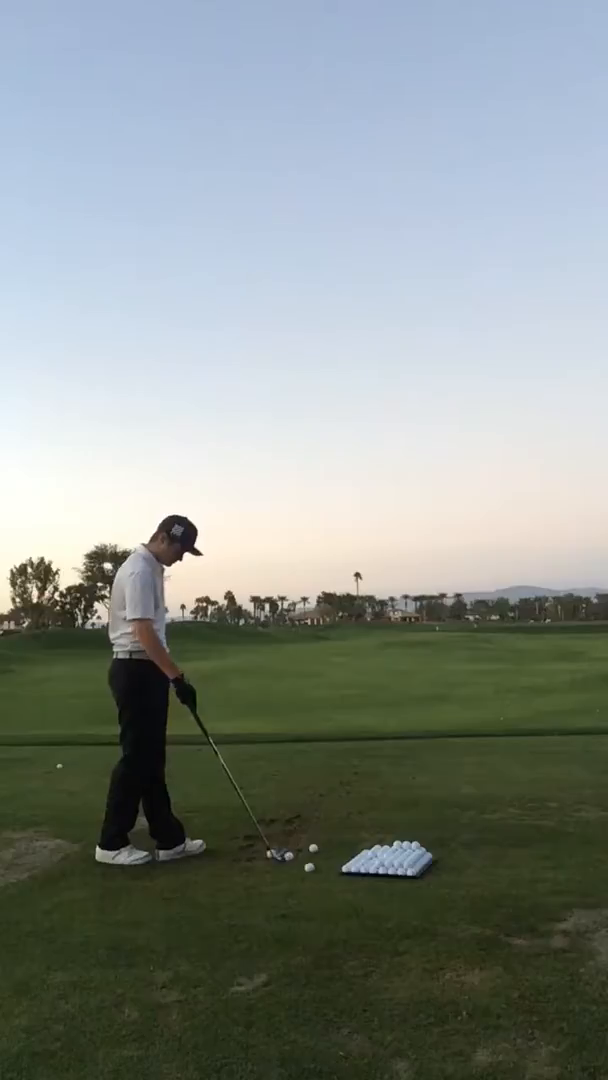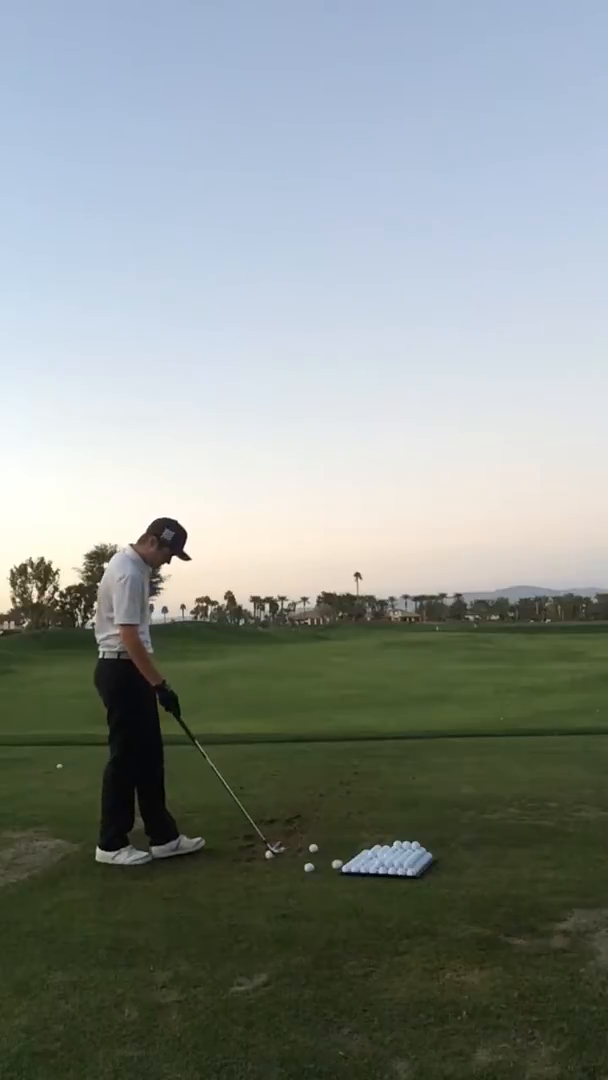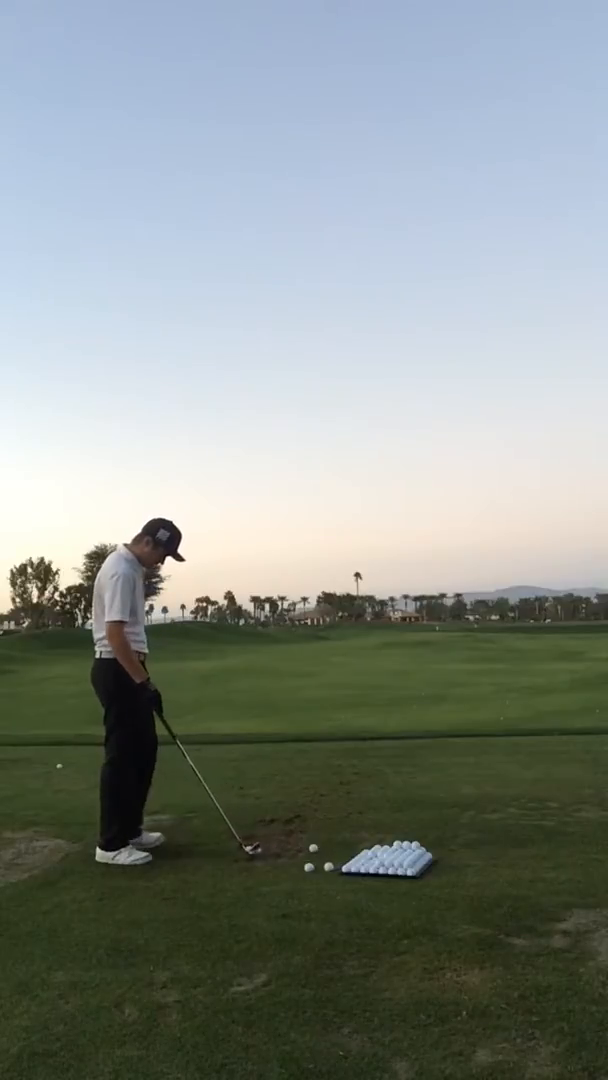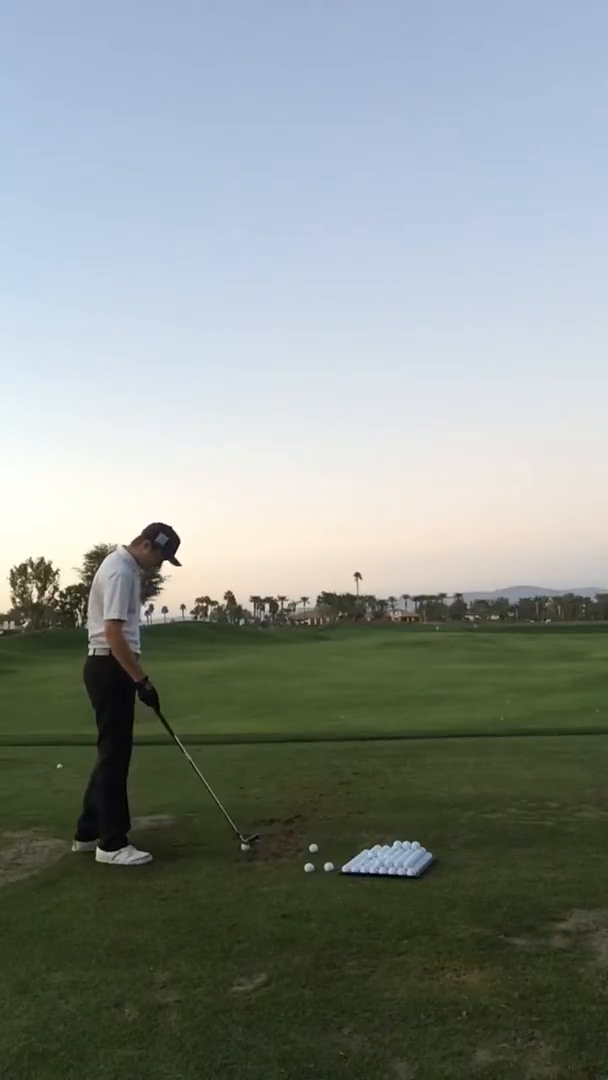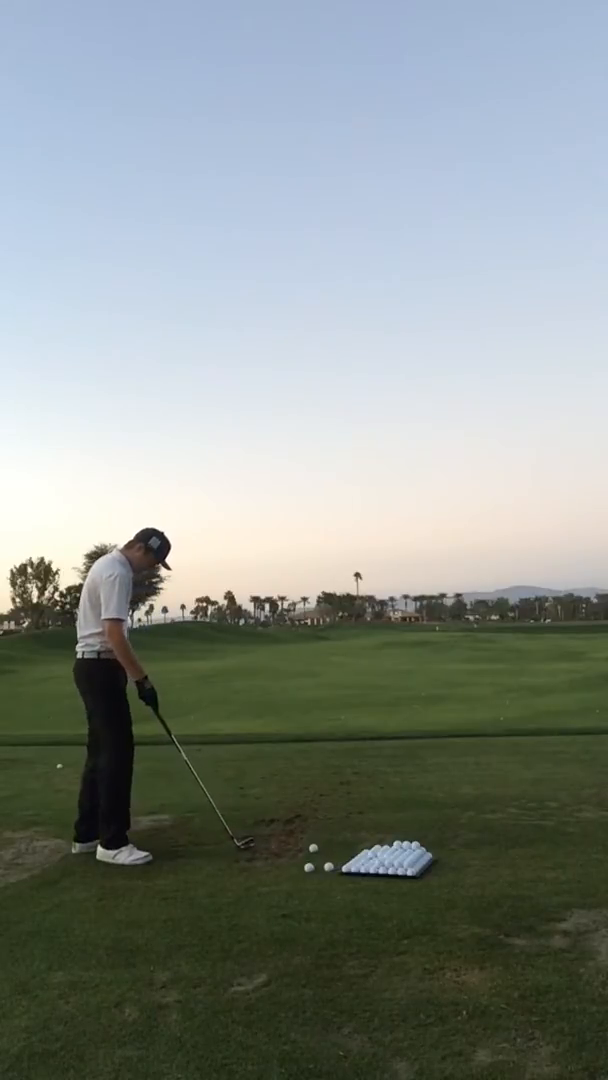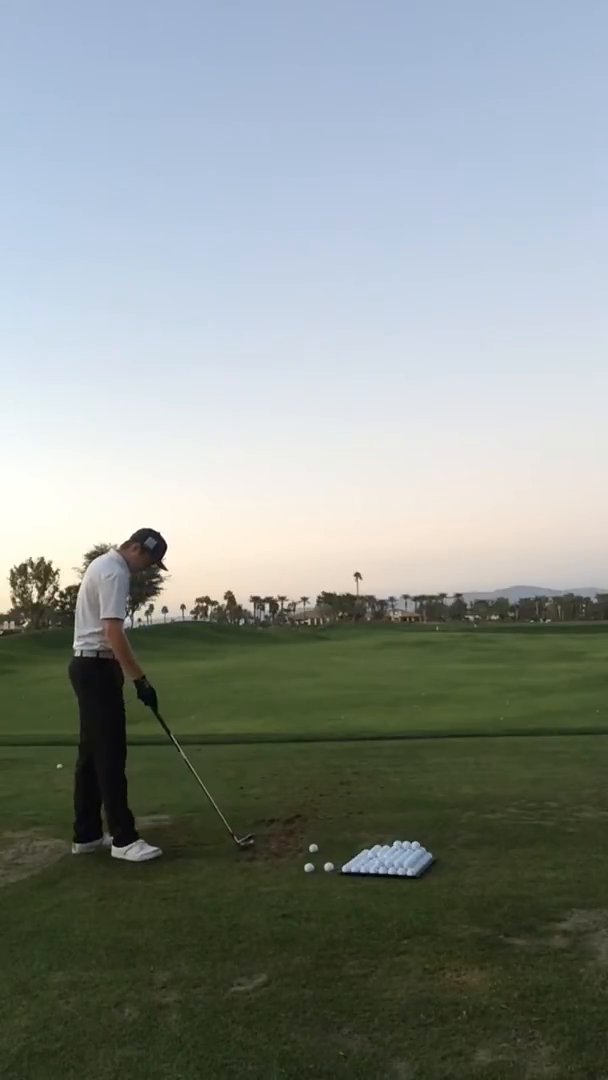
dt=0.4s
person 1, frame 1
left shoulder: (151, 567)
right shoulder: (139, 571)
right elbow: (144, 632)
right wrist: (177, 676)
left hip: (145, 670)
right hip: (135, 671)
left knee: (151, 758)
right knee: (136, 757)
left ankle: (169, 839)
right ankle: (111, 843)
person 1, frame 2
left shoulder: (133, 565)
right shoulder: (128, 574)
right elbow: (129, 638)
right wrist: (160, 684)
left hip: (129, 670)
right hip: (122, 671)
left knee: (149, 755)
right knee: (126, 757)
left ankle: (163, 836)
right ankle: (111, 844)
person 1, frame 3
left shoulder: (130, 566)
right shoulder: (121, 572)
right elbow: (115, 634)
right wrist: (143, 682)
left hip: (127, 670)
right hip: (117, 672)
left knee: (144, 750)
right knee: (122, 756)
left ankle: (128, 829)
right ankle: (112, 843)
person 1, frame 4
left shoulder: (125, 566)
right shoulder: (120, 572)
right elbow: (113, 633)
right wrist: (142, 680)
left hip: (112, 667)
right hip: (110, 668)
left knee: (114, 752)
right knee: (114, 754)
left ankle: (89, 830)
right ankle: (111, 843)
person 1, frame 5
left shoulder: (108, 565)
right shoulder: (116, 573)
right elbow: (114, 634)
right wrist: (142, 679)
left hip: (94, 666)
right hip: (100, 668)
left knee: (101, 751)
right knee: (118, 751)
left ankle: (87, 833)
right ankle: (112, 841)
person 1, frame 6
left shoulder: (103, 565)
right shoulder: (115, 572)
right elbow: (113, 633)
right wrist: (140, 679)
left hip: (87, 664)
right hip: (97, 667)
left knee: (92, 752)
right knee: (110, 753)
left ankle: (86, 834)
right ankle: (124, 838)
